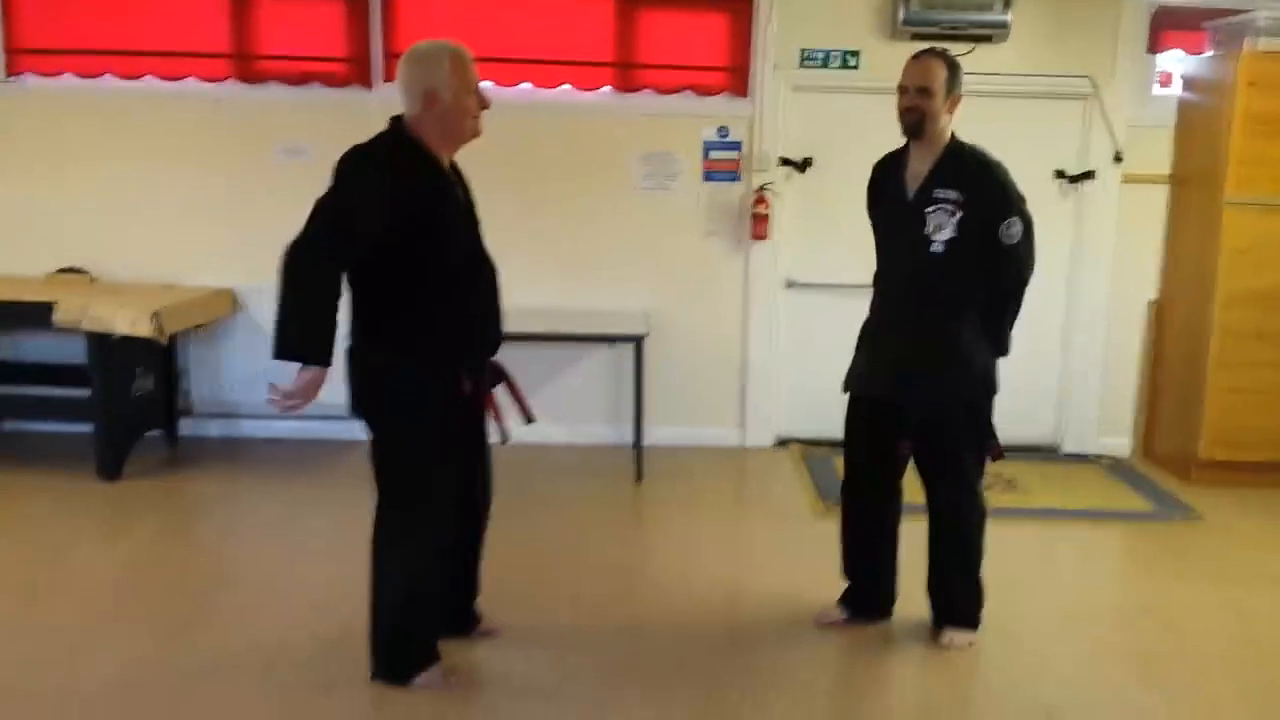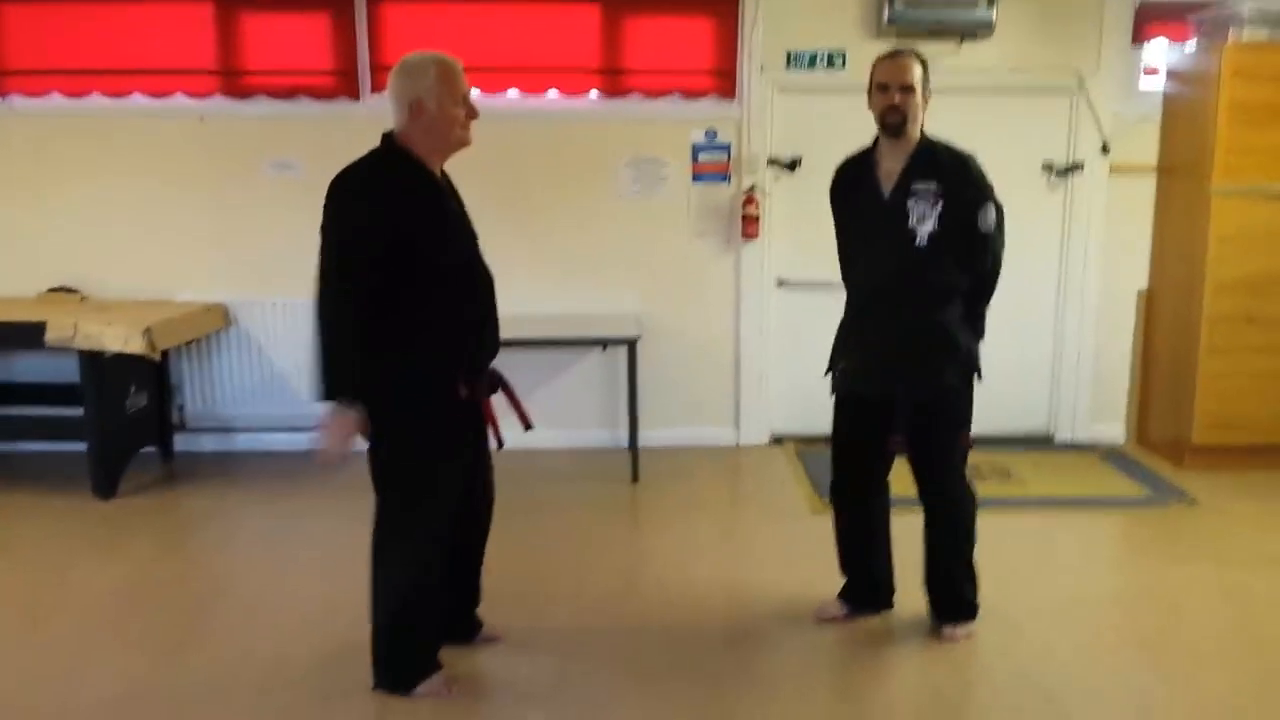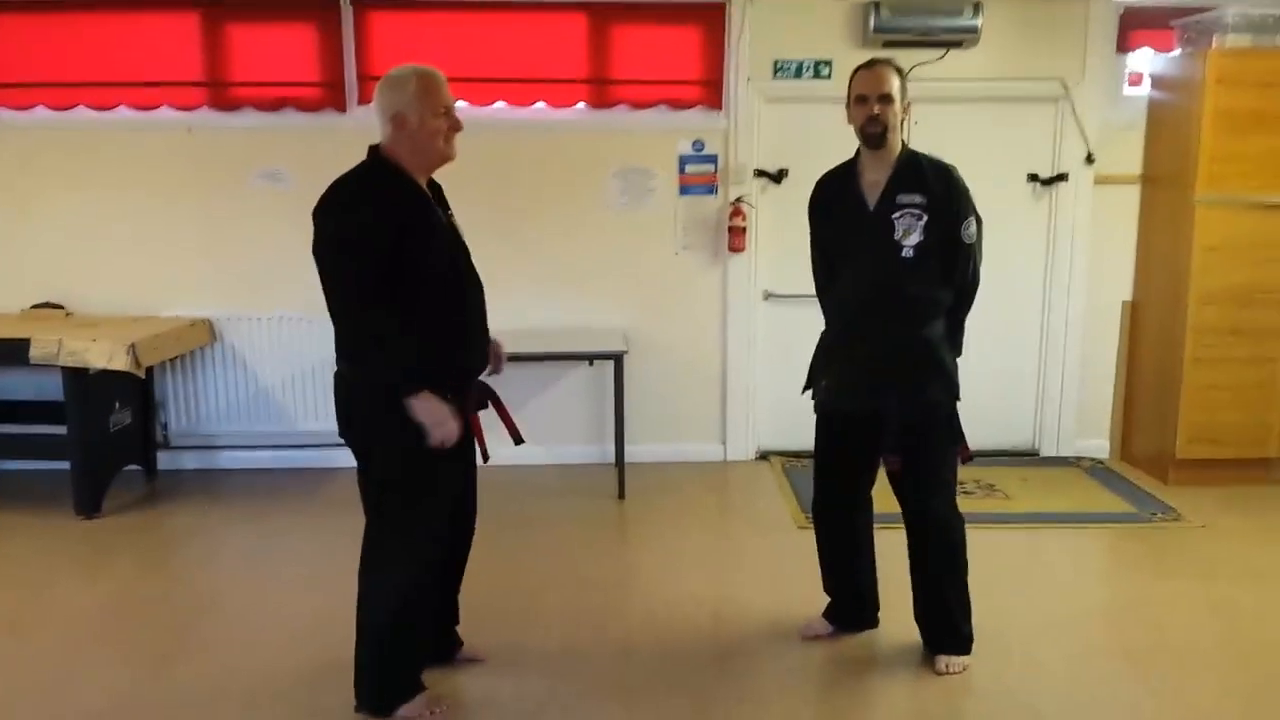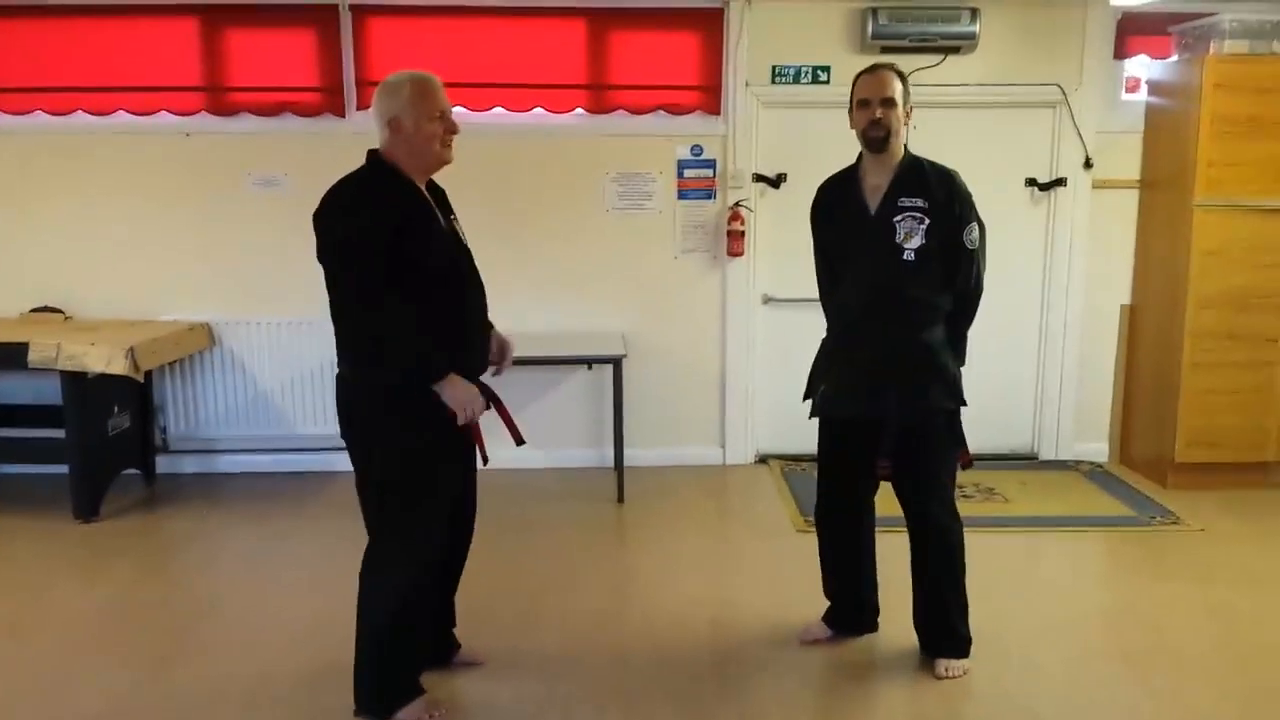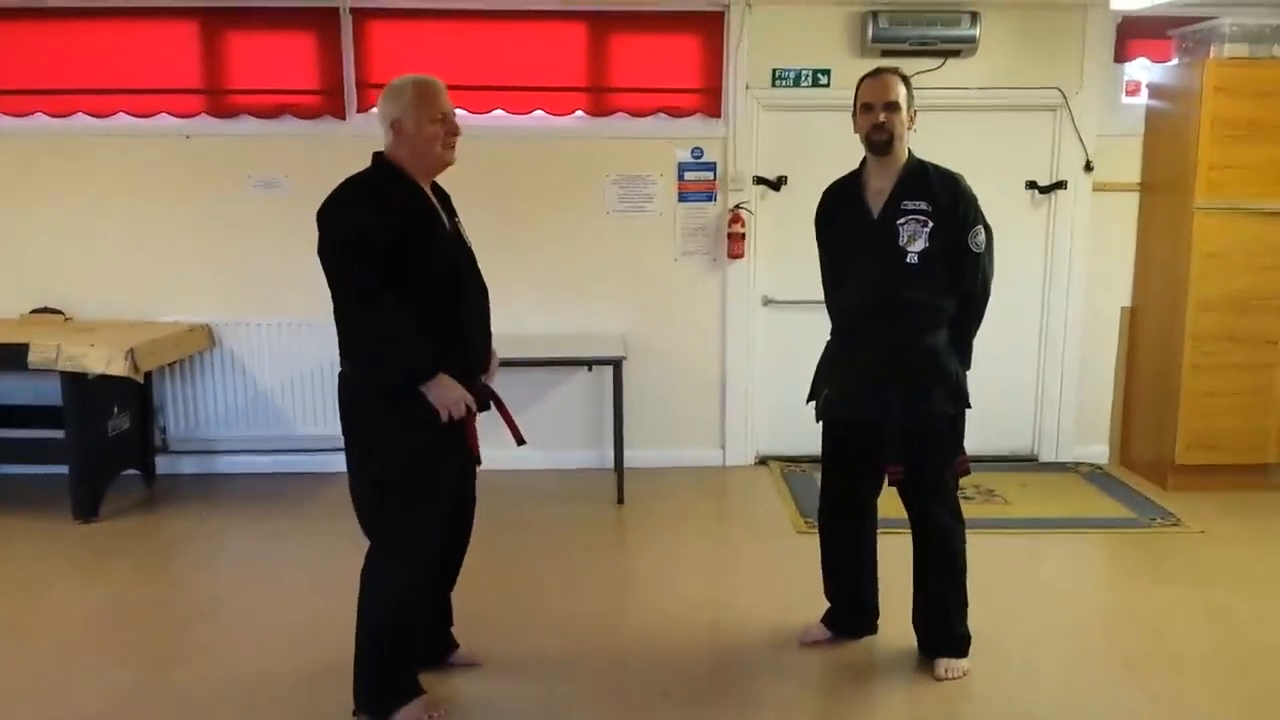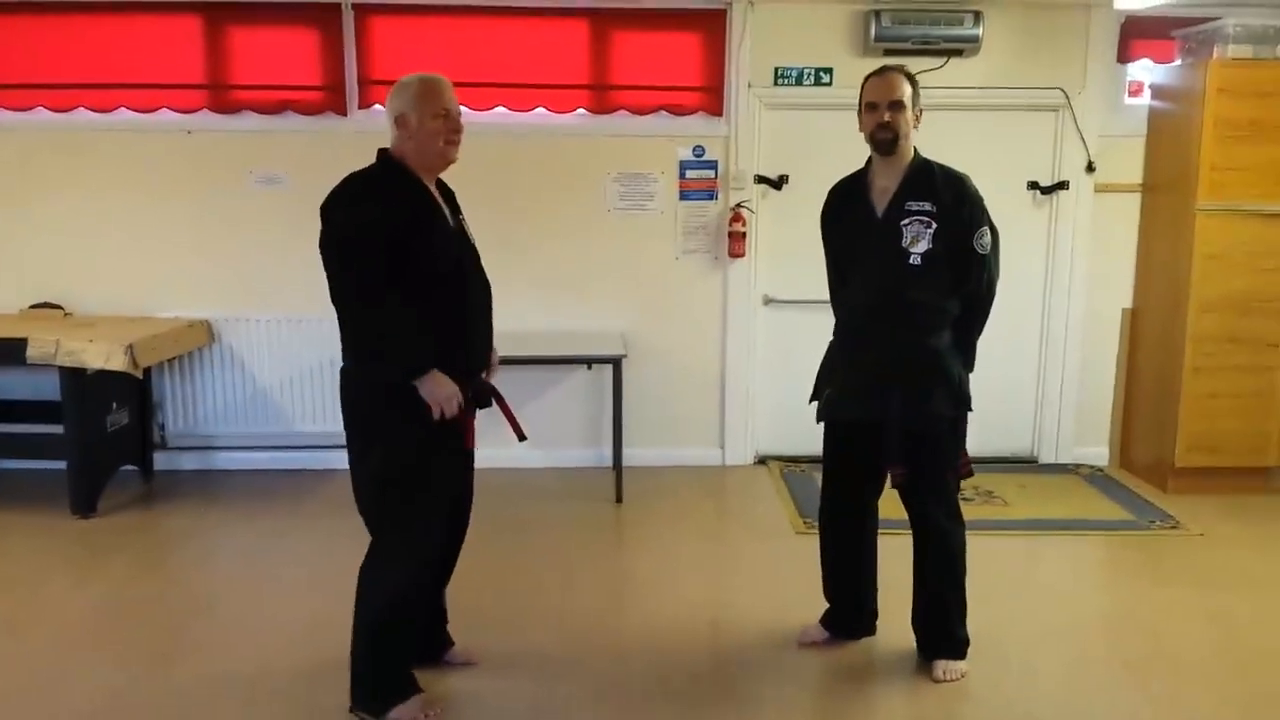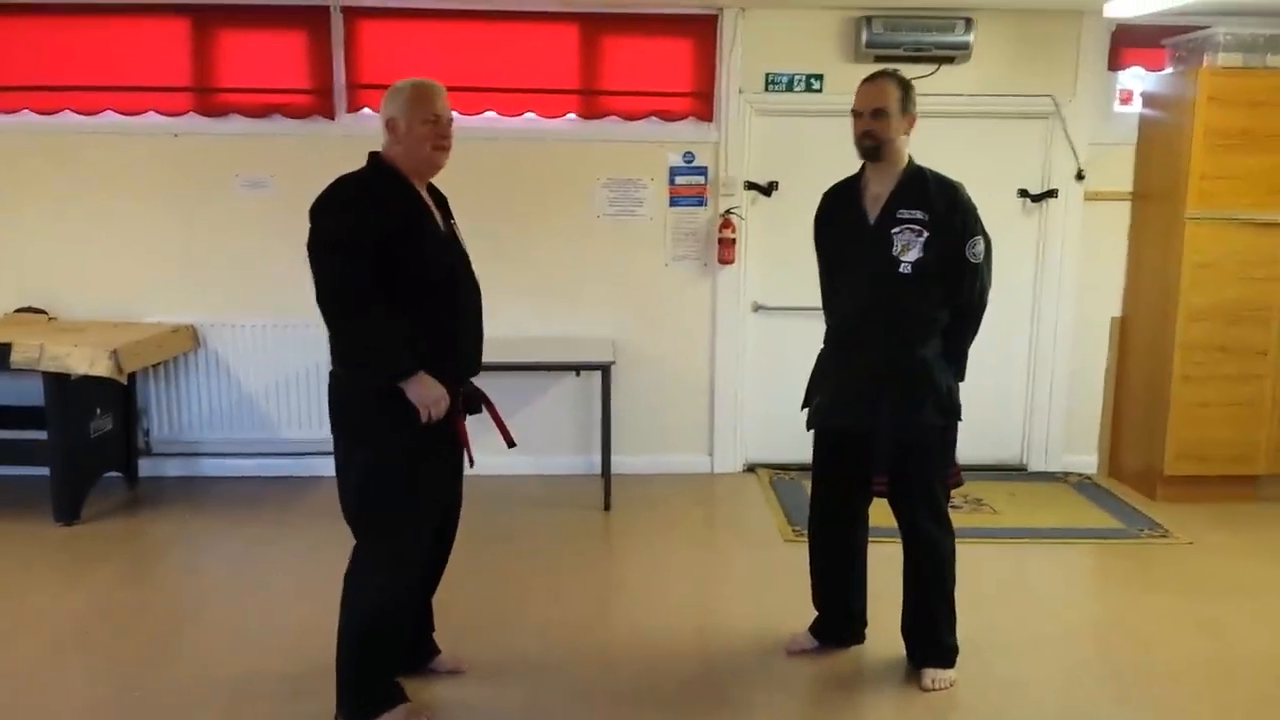
dt=0.2s
person 1, frame 1
left shoulder: (434, 166)
right shoulder: (378, 170)
right elbow: (316, 256)
right wrist: (311, 359)
left hip: (452, 373)
right hip: (408, 379)
left knee: (465, 496)
right knee: (417, 509)
left ankle: (451, 611)
right ankle: (401, 653)
person 1, frame 2
left shoulder: (430, 180)
right shoulder: (371, 187)
right elbow: (341, 296)
right wrist: (344, 399)
left hip: (453, 384)
right hip: (405, 389)
left knee: (468, 504)
right knee: (414, 519)
left ankle: (454, 617)
right ankle: (401, 663)
person 1, frame 3
left shoulder: (423, 192)
right shoulder: (357, 201)
right elbow: (361, 314)
left wrist: (478, 340)
right wrist: (415, 395)
left hip: (443, 396)
right hip: (401, 407)
left knee: (451, 523)
right knee: (403, 538)
left ankle: (435, 637)
person 1, frame 4
left shoulder: (427, 194)
right shoulder: (356, 203)
right elbow: (371, 312)
left wrist: (481, 334)
right wrist: (443, 377)
left hip: (443, 398)
right hip: (394, 404)
left knee: (449, 527)
right knee: (404, 540)
left ankle: (431, 640)
person 1, frame 5
left shoulder: (431, 197)
right shoulder: (360, 204)
right elbow: (367, 310)
left wrist: (475, 351)
right wrist: (430, 376)
left hip: (444, 395)
right hip: (394, 403)
left knee: (447, 525)
right knee: (404, 538)
left ankle: (429, 639)
person 1, frame 6
left shoulder: (437, 194)
right shoulder: (363, 198)
right elbow: (363, 302)
left wrist: (474, 351)
right wrist: (423, 373)
left hip: (445, 393)
right hip: (395, 398)
left knee: (443, 524)
right knee: (404, 535)
left ankle: (424, 637)
person 1, frame 7
left shoulder: (430, 199)
right shoulder: (353, 201)
right elbow: (347, 305)
left wrist: (456, 364)
right wrist: (408, 376)
left hip: (435, 397)
right hip: (382, 403)
left knee: (431, 531)
right knee: (390, 540)
left ankle: (410, 645)
person 2, frame 1
left shoulder: (985, 179)
right shoulder: (884, 175)
left elbow: (1014, 268)
left wrist: (979, 344)
right wrist: (892, 326)
left hip: (955, 364)
right hip: (884, 353)
left knee: (953, 492)
right knee: (865, 480)
left ankle: (957, 611)
right ankle: (867, 596)
person 2, frame 2
left shoulder: (957, 173)
right shoulder: (850, 177)
left elbow: (985, 262)
left wrist: (955, 331)
right wrist: (871, 323)
left hip: (937, 356)
right hip: (865, 349)
left knee: (944, 484)
right knee: (854, 477)
left ankle: (954, 605)
right ankle: (866, 589)
person 2, frame 3
left shoulder: (940, 183)
right shoulder: (829, 191)
left elbow: (963, 278)
left wrist: (932, 343)
right wrist: (851, 337)
left hip: (921, 371)
right hip: (847, 366)
left knee: (931, 504)
right knee: (836, 496)
left ankle: (948, 633)
right ankle: (851, 607)
person 2, frame 4
left shoulder: (943, 188)
right shoulder: (832, 195)
left elbow: (967, 283)
left wrist: (935, 350)
right wrist: (853, 342)
left hip: (924, 376)
right hip: (848, 371)
left knee: (931, 510)
right knee: (840, 502)
left ankle: (946, 636)
right ankle: (850, 611)
person 2, frame 5
left shoulder: (947, 192)
right shoulder: (836, 200)
left elbow: (974, 285)
left wrist: (940, 354)
right wrist: (857, 346)
left hip: (928, 381)
right hip: (852, 375)
left knee: (934, 512)
right knee: (843, 504)
left ankle: (945, 638)
right ankle: (850, 613)
person 2, frame 6
left shoulder: (953, 193)
right shoulder: (842, 199)
left elbow: (979, 286)
left wrist: (943, 355)
right wrist: (862, 347)
left hip: (930, 381)
right hip: (854, 374)
left knee: (935, 513)
right knee: (844, 505)
left ankle: (943, 639)
right ankle: (849, 614)
person 2, frame 7
left shoulder: (946, 200)
right shoulder: (835, 203)
left elbow: (970, 296)
left wrist: (934, 366)
right wrist: (852, 355)
left hip: (919, 391)
right hip: (844, 382)
left knee: (924, 522)
right knee: (833, 513)
left ankle: (932, 648)
right ankle: (838, 623)
